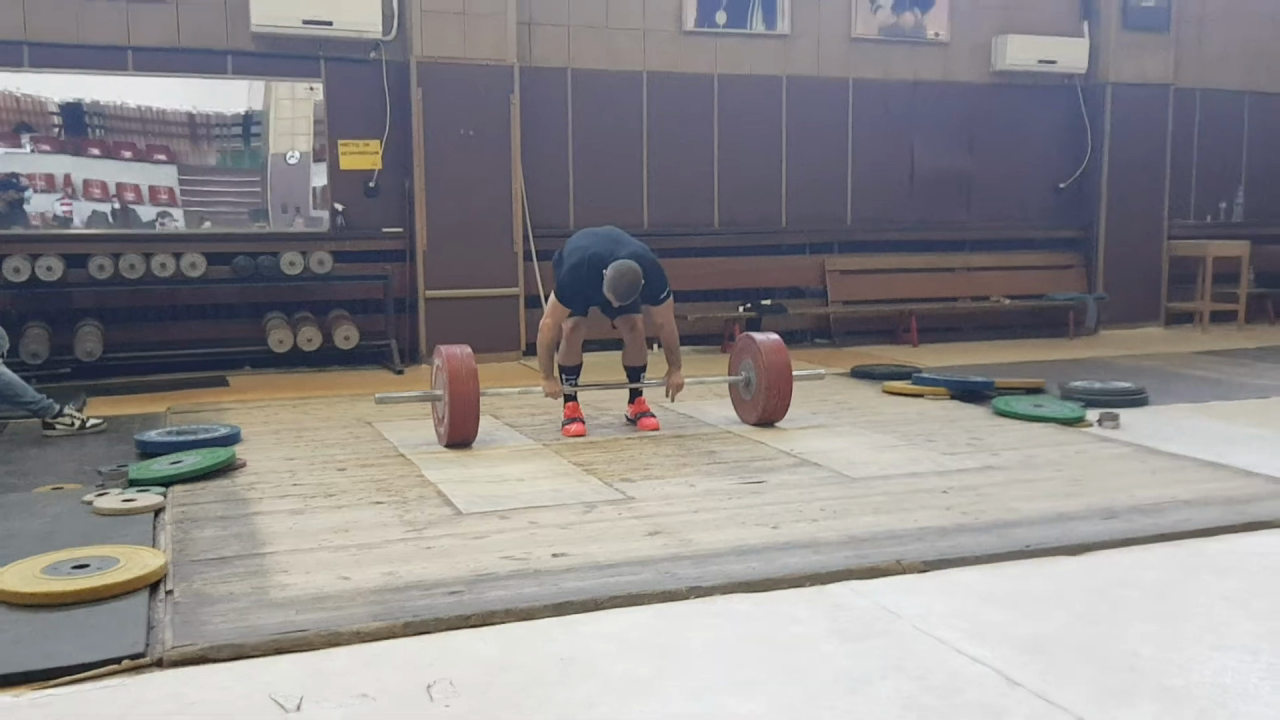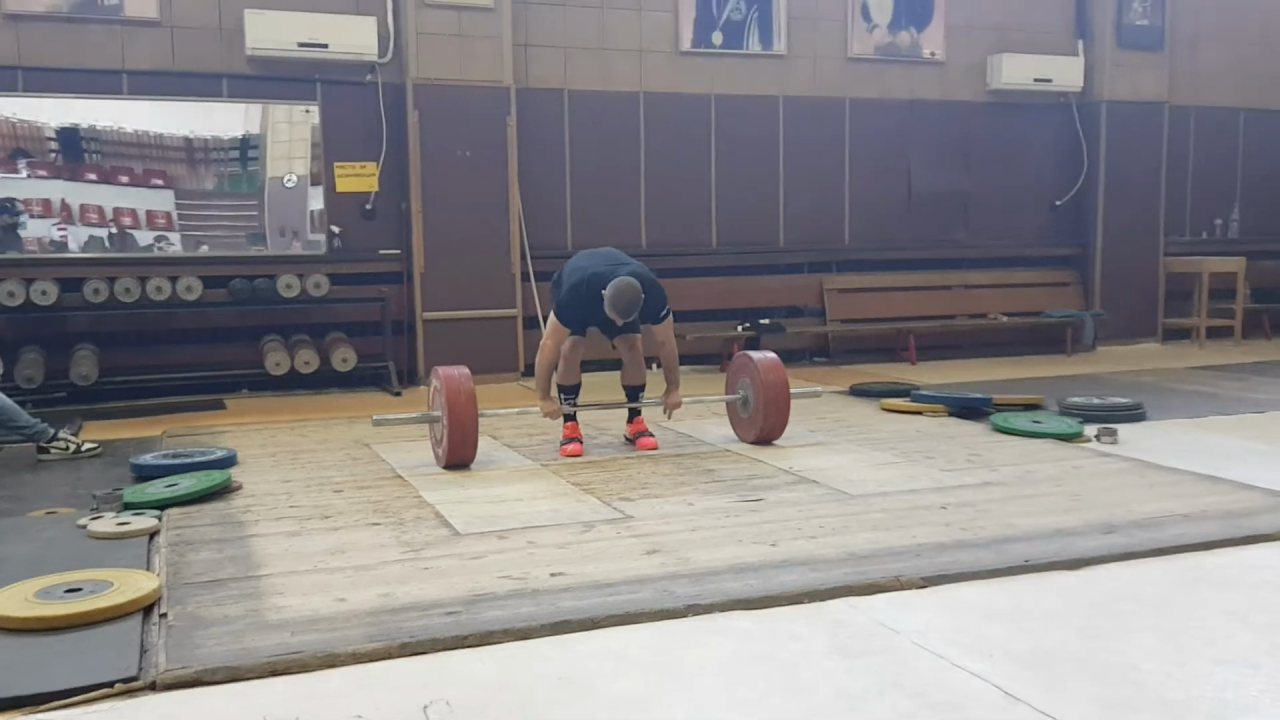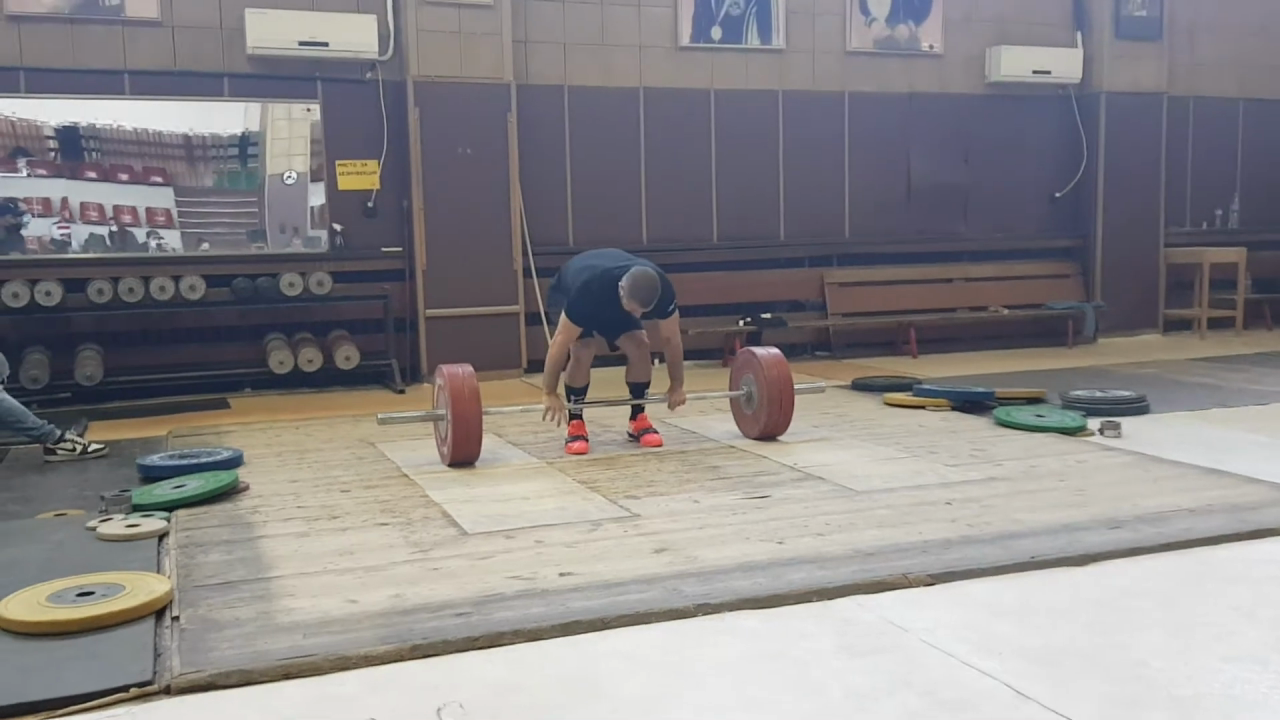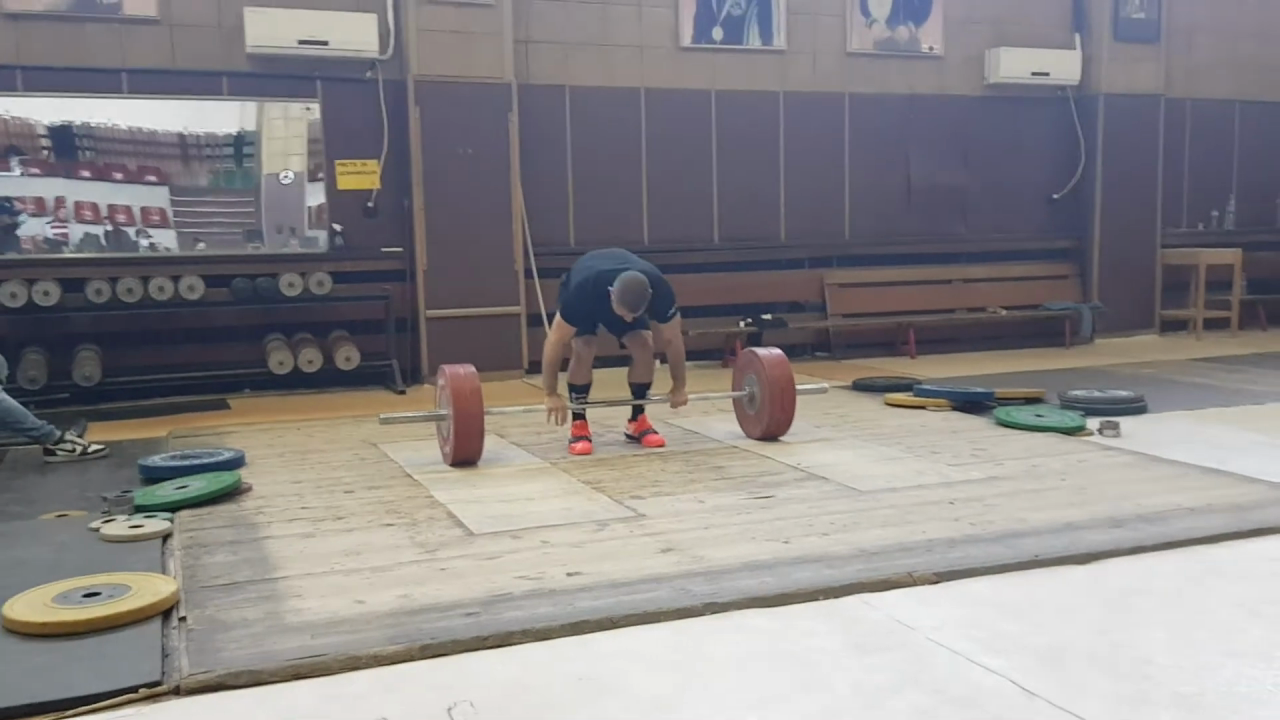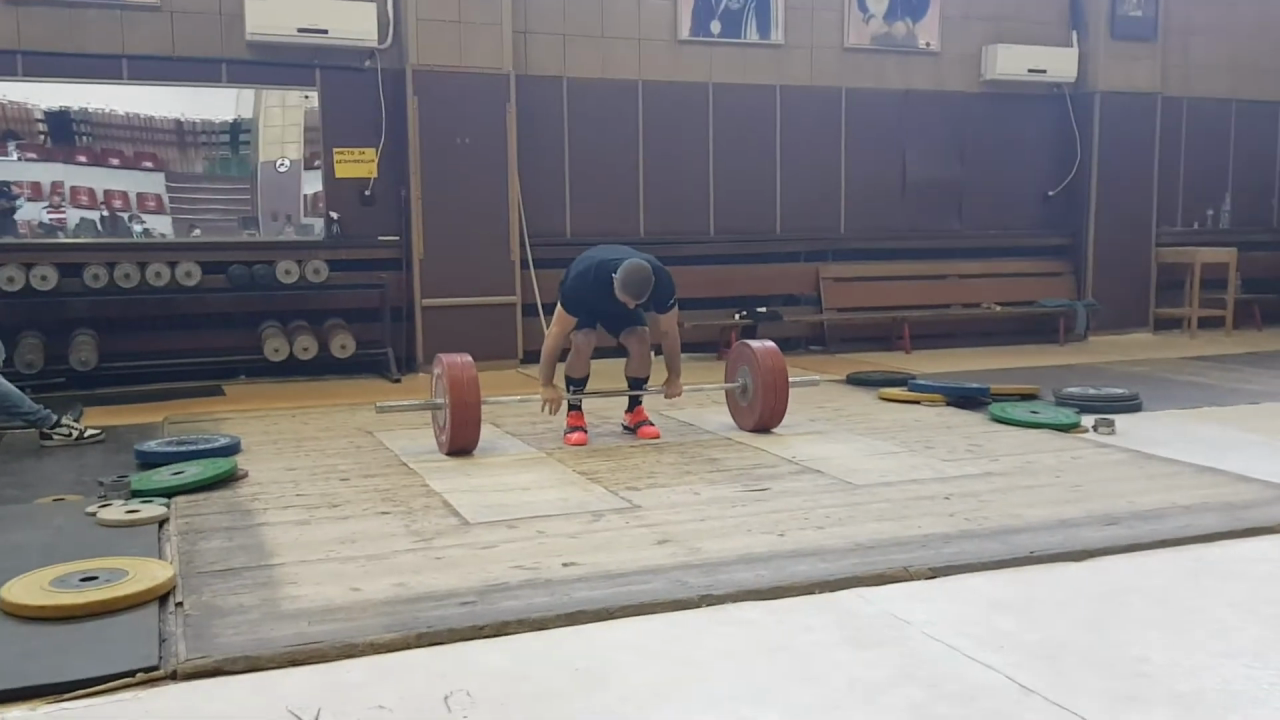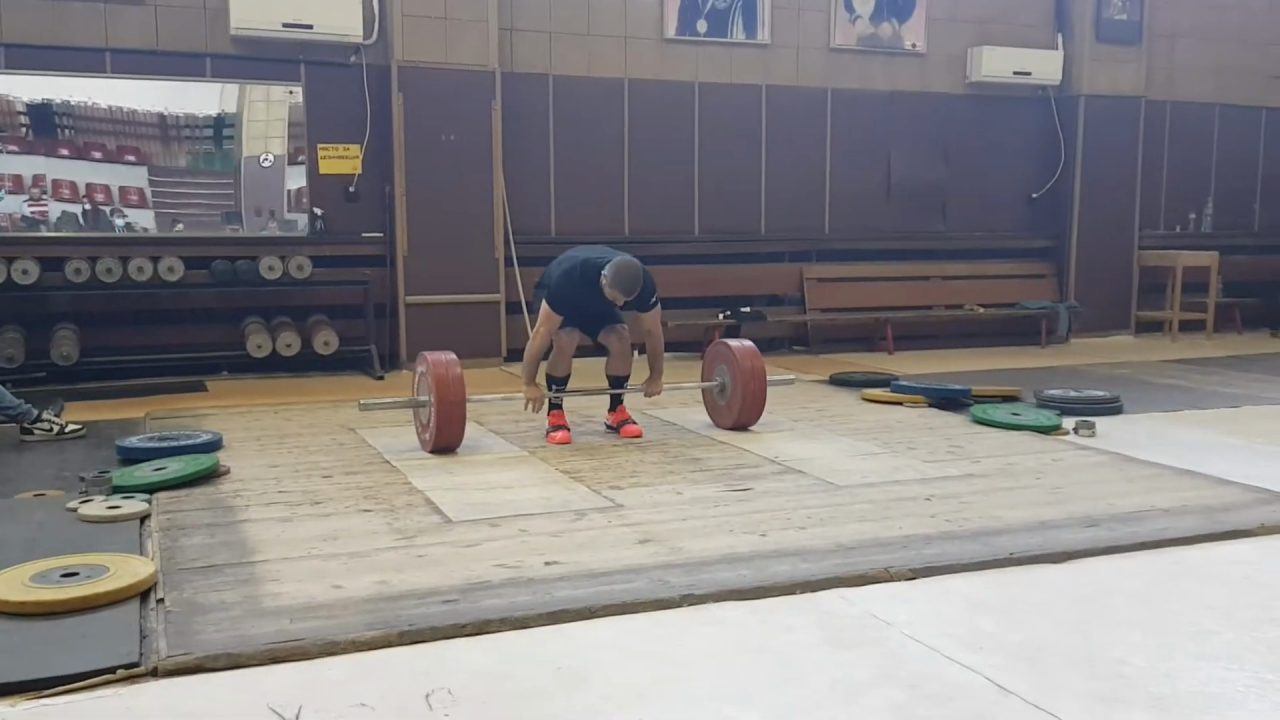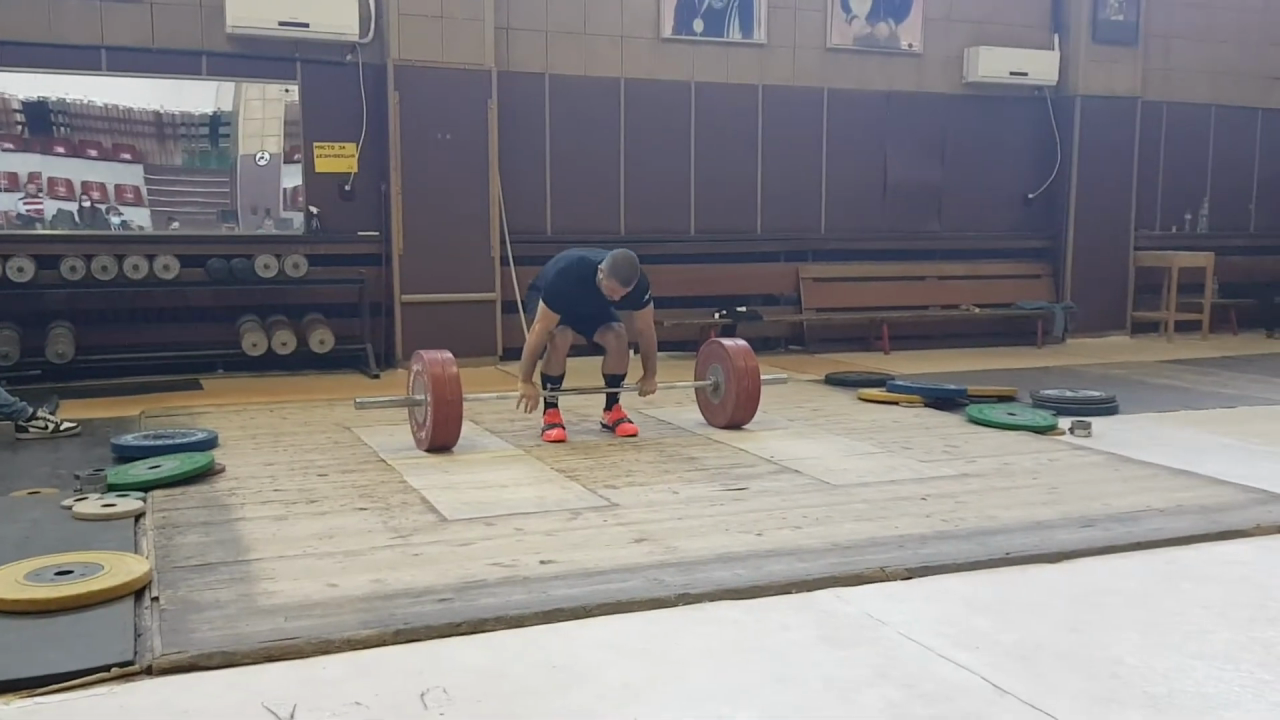
dt=0.4s
person 1, frame 1
left shoulder: (652, 274)
right shoulder: (574, 274)
left elbow: (665, 323)
right elbow: (548, 324)
left wrist: (675, 369)
right wrist: (547, 376)
right hip: (573, 264)
left knee: (635, 330)
right knee: (572, 330)
left ankle: (636, 404)
right ankle: (571, 407)
person 1, frame 2
left shoulder: (652, 293)
right shoulder: (575, 293)
left elbow: (665, 341)
right elbow: (549, 344)
left wrist: (673, 389)
right wrist: (544, 397)
right hip: (570, 286)
left knee: (633, 349)
right knee: (570, 350)
left ankle: (635, 423)
right ankle: (570, 427)
person 1, frame 3
left shoulder: (661, 288)
right shoulder: (588, 288)
left elbow: (670, 338)
right elbow: (560, 341)
left wrist: (677, 386)
right wrist: (550, 393)
left hip: (613, 305)
right hip: (568, 292)
left knee: (640, 346)
right knee: (582, 351)
left ankle: (638, 420)
right ankle: (575, 425)
person 1, frame 4
left shoulder: (659, 290)
right shoulder: (582, 291)
left elbow: (672, 340)
right elbow: (555, 340)
left wrist: (679, 387)
right wrist: (551, 394)
left hip: (622, 299)
right hip: (584, 298)
left knee: (644, 347)
right knee: (583, 350)
left ankle: (637, 421)
right ankle: (579, 426)
person 1, frame 5
left shoulder: (661, 280)
right shoulder: (584, 279)
left elbow: (669, 332)
right elbow: (556, 332)
left wrist: (674, 378)
right wrist: (547, 385)
left hip: (617, 296)
right hip: (584, 297)
left knee: (641, 342)
right knee: (583, 342)
left ankle: (635, 413)
right ankle: (574, 417)
person 1, frame 6
left shoulder: (643, 282)
right shoulder: (569, 278)
left elbow: (652, 330)
right elbow: (542, 331)
left wrist: (656, 377)
right wrist: (529, 383)
left hip: (598, 305)
right hip: (559, 297)
left knee: (621, 339)
right knee: (566, 341)
left ankle: (617, 412)
right ankle: (555, 416)
person 1, frame 7
left shoulder: (638, 283)
right shoulder: (566, 276)
left elbow: (645, 330)
right elbow: (539, 330)
left wrist: (649, 376)
right wrist: (525, 381)
left hip: (592, 306)
right hip: (544, 298)
left knee: (618, 337)
right knee: (560, 338)
left ankle: (613, 411)
right ankle: (551, 414)
